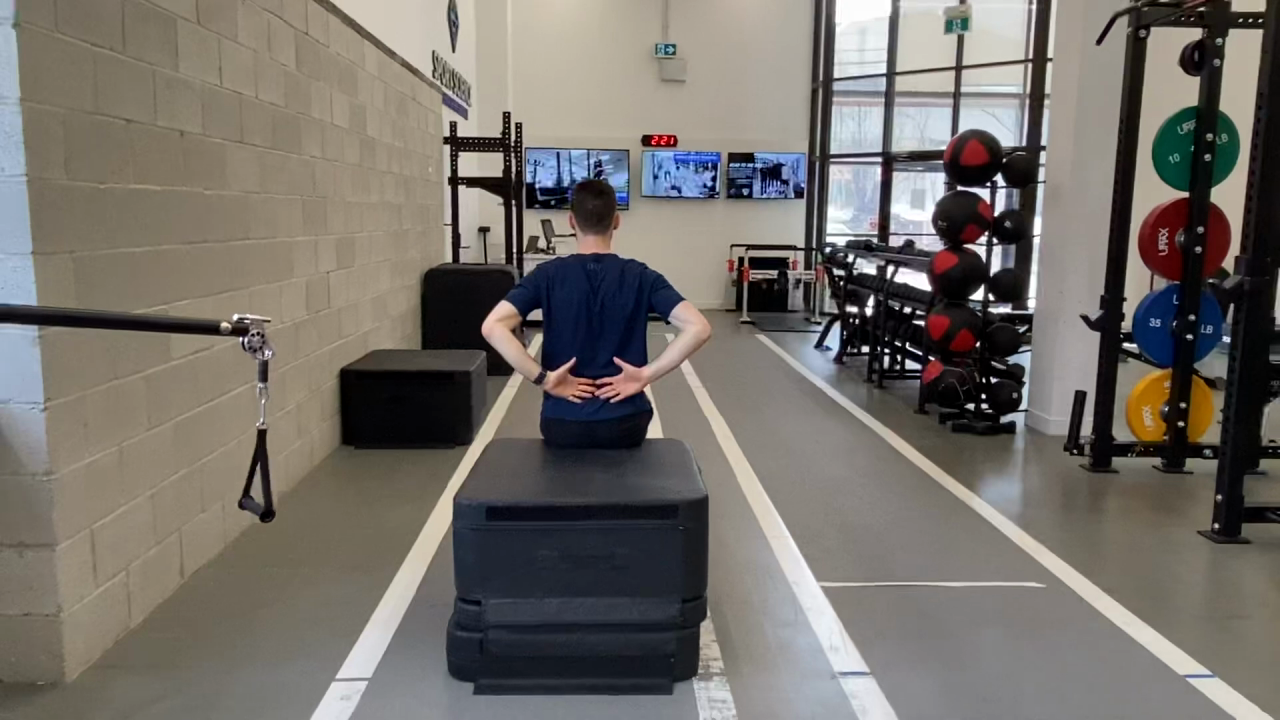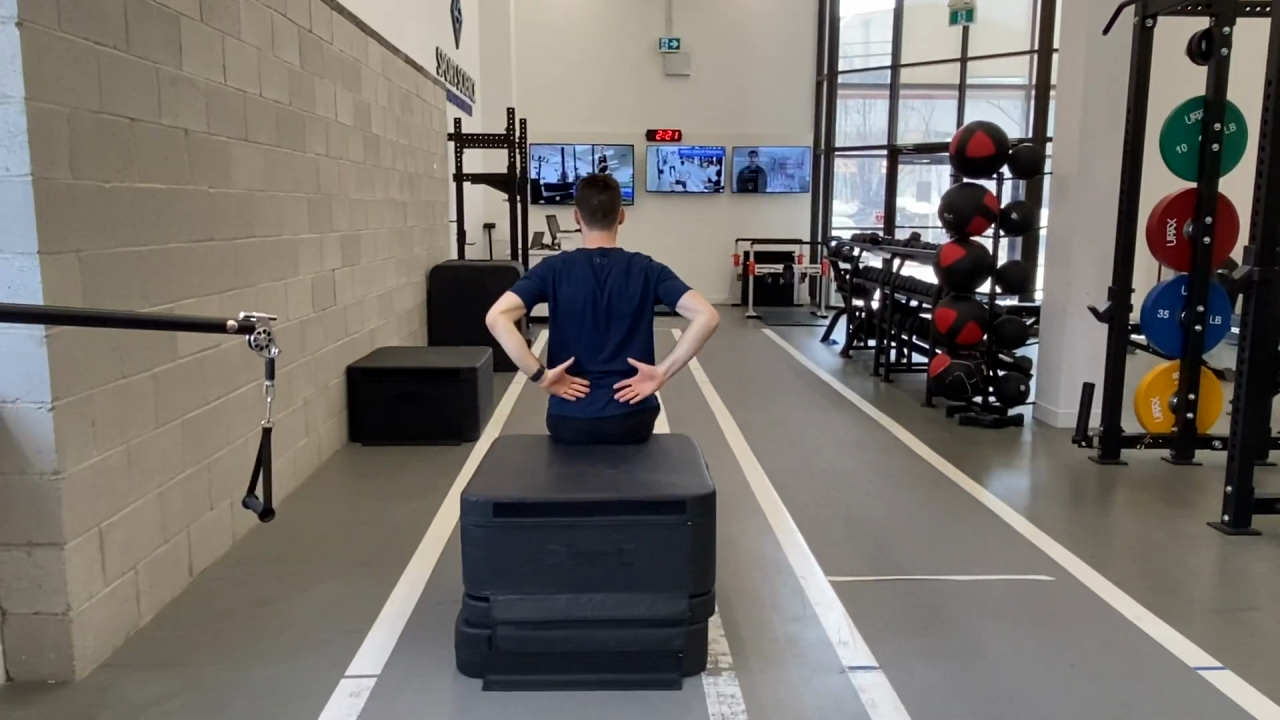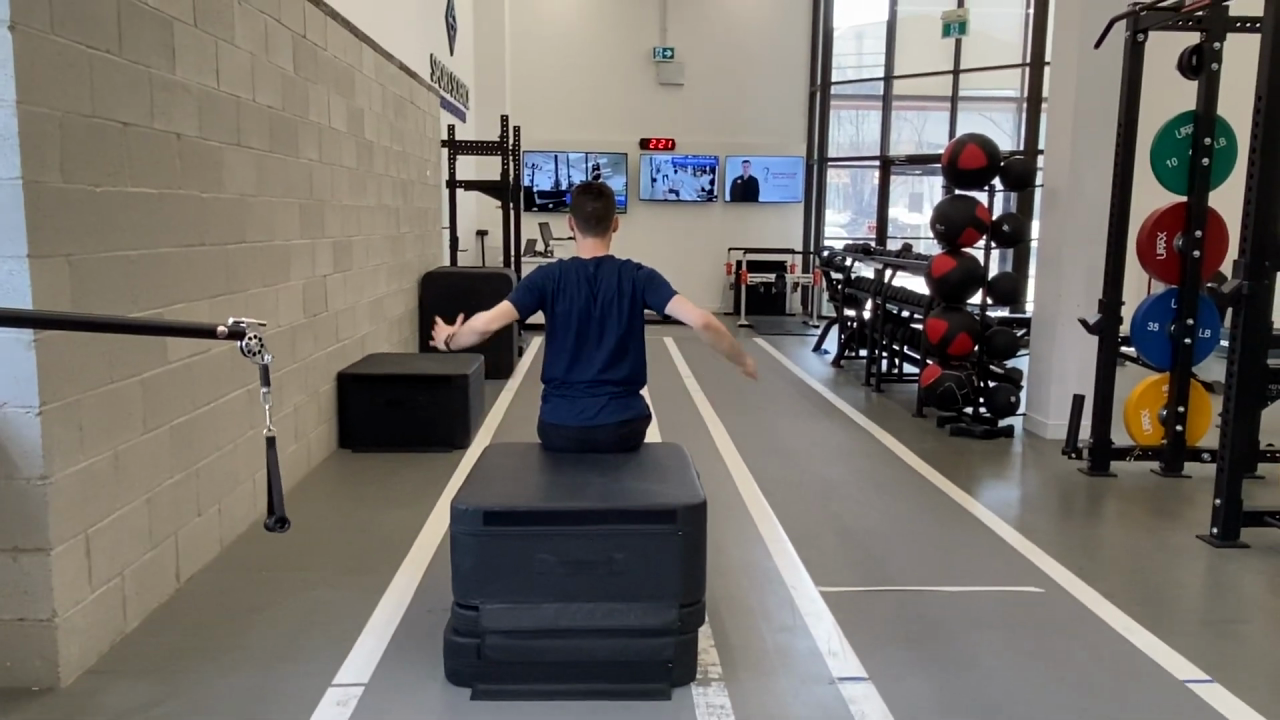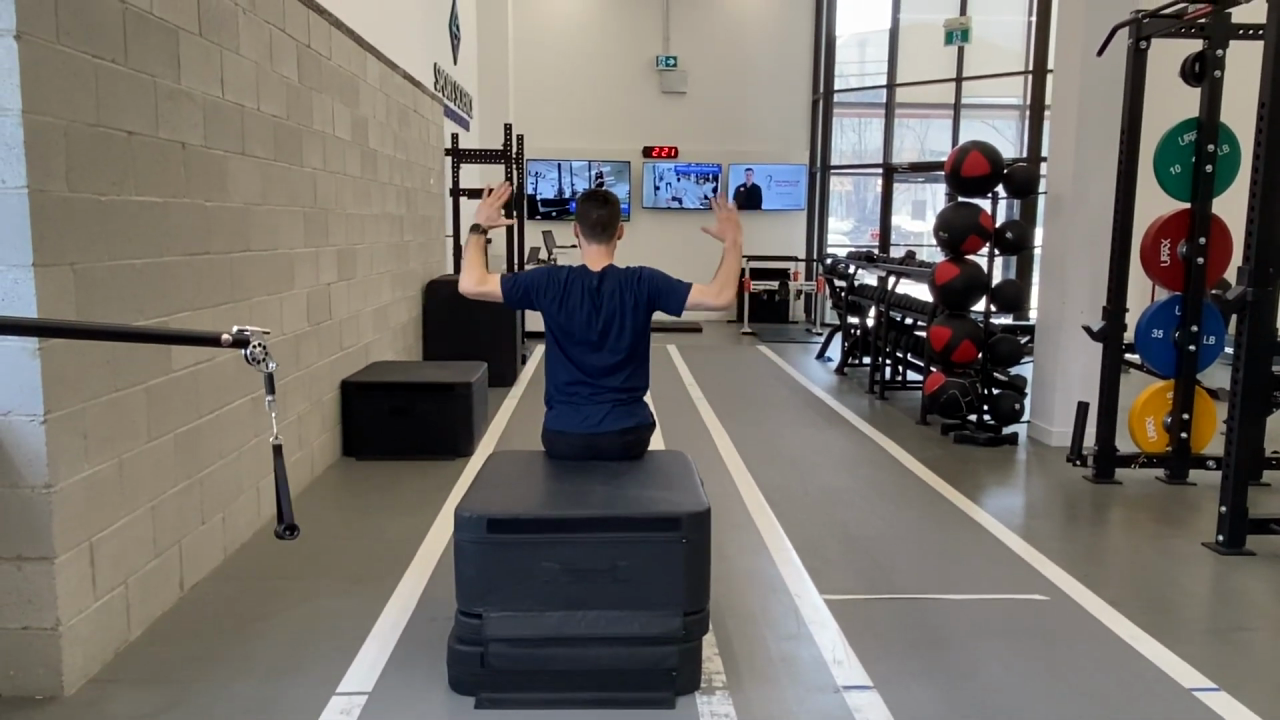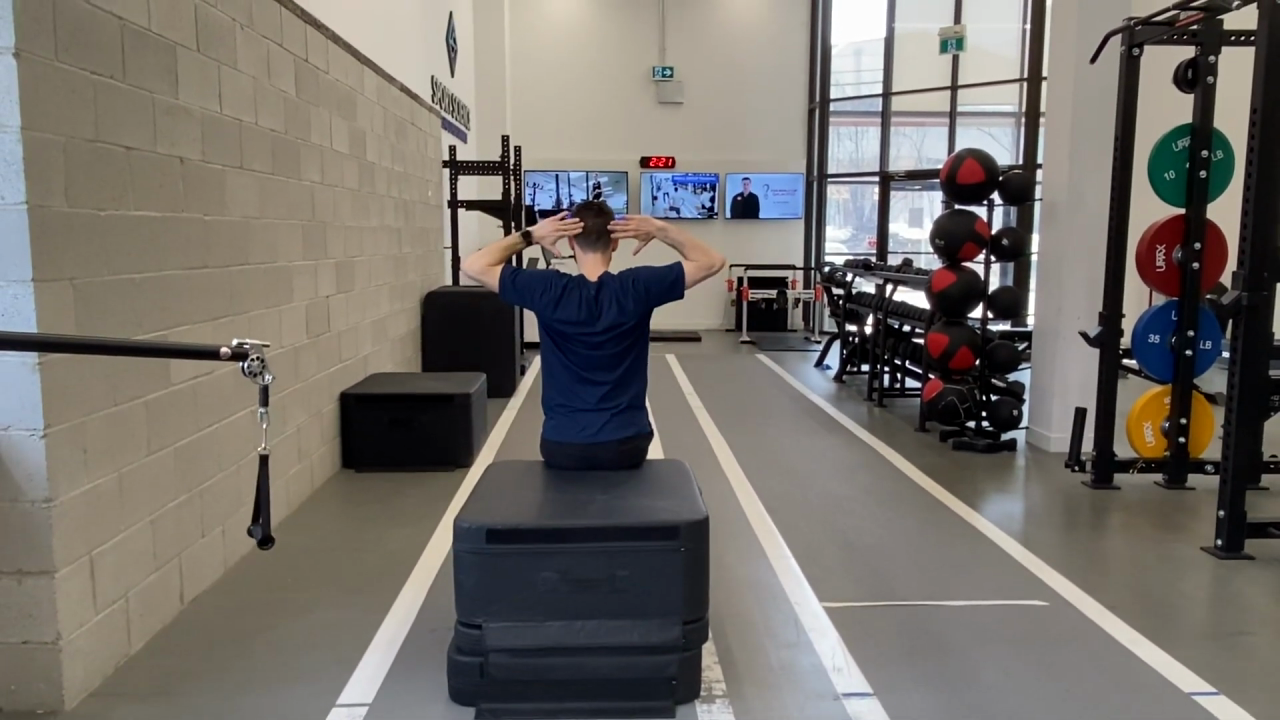
dt=1s
person 1, frame 1
left shoulder: (547, 276)
right shoulder: (641, 278)
left elbow: (493, 327)
right elbow: (697, 328)
left wrist: (542, 377)
right wrist: (646, 374)
left hip: (561, 424)
right hip: (625, 423)
person 1, frame 2
left shoulder: (553, 270)
right shoulder: (647, 271)
left elbow: (497, 317)
right elbow: (706, 316)
left wrist: (539, 374)
right wrist: (663, 371)
left hip: (568, 419)
right hip: (631, 418)
person 1, frame 3
left shoulder: (548, 277)
right shoulder: (639, 277)
left elbow: (487, 324)
right elbow: (700, 320)
left wrist: (450, 340)
right wrist: (742, 360)
left hip: (559, 426)
right hip: (623, 425)
person 1, frame 4
left shoulder: (550, 283)
right shoulder: (643, 284)
left elbow: (471, 284)
right elbow: (721, 297)
left wrist: (479, 227)
right wrist: (731, 242)
left hip: (563, 436)
right hip: (628, 435)
person 1, frame 5
left shoulder: (548, 290)
right shoulder: (638, 287)
left elbow: (473, 266)
right elbow: (712, 261)
left wrist: (529, 236)
right wrist: (660, 230)
left hip: (561, 446)
right hip: (626, 445)
